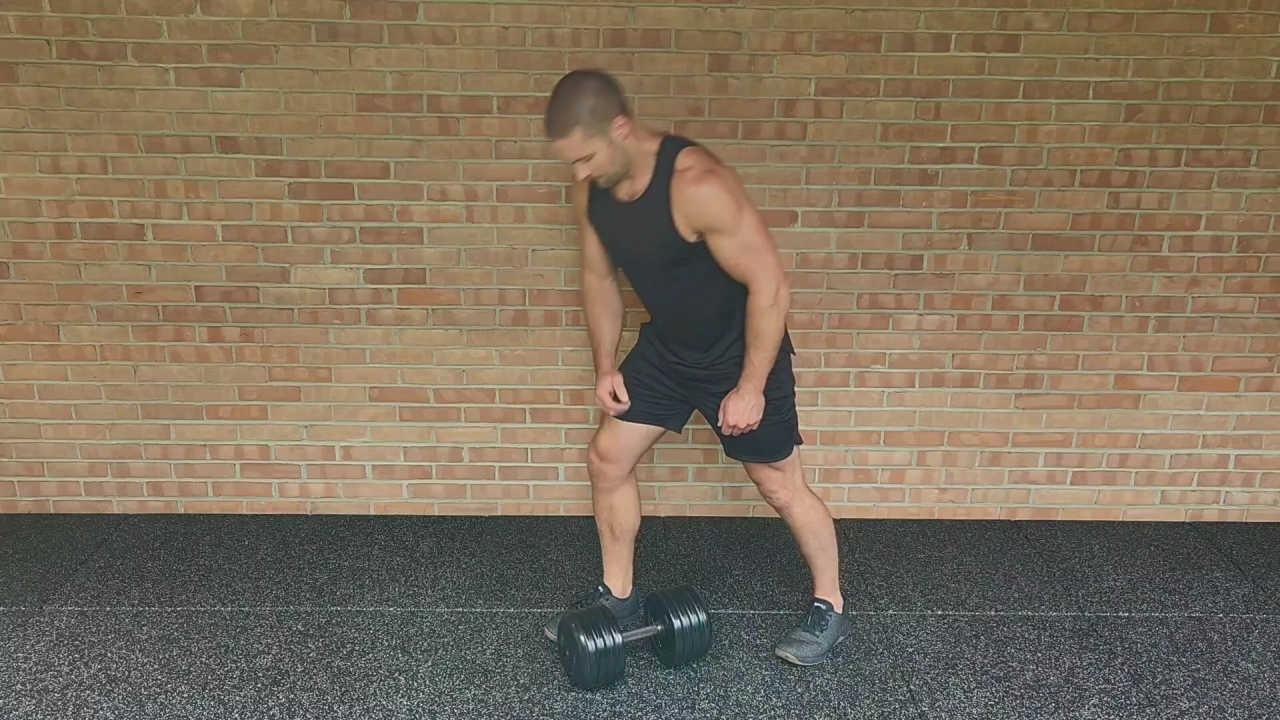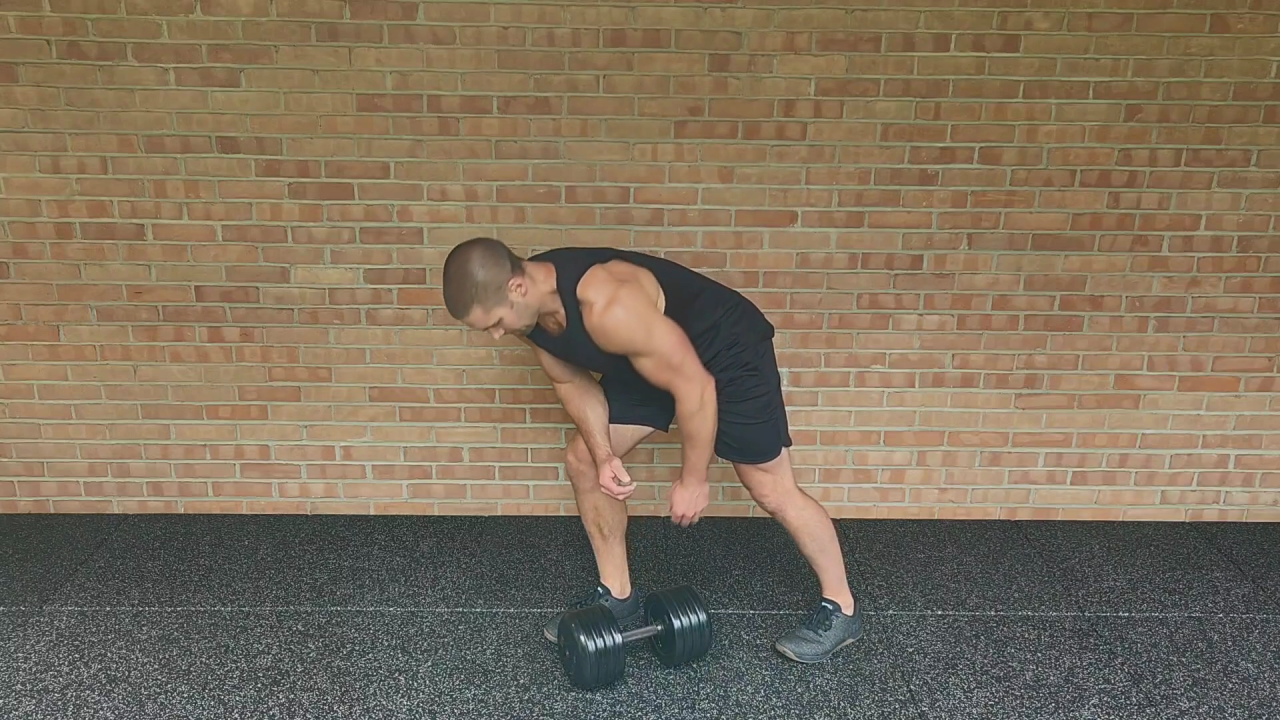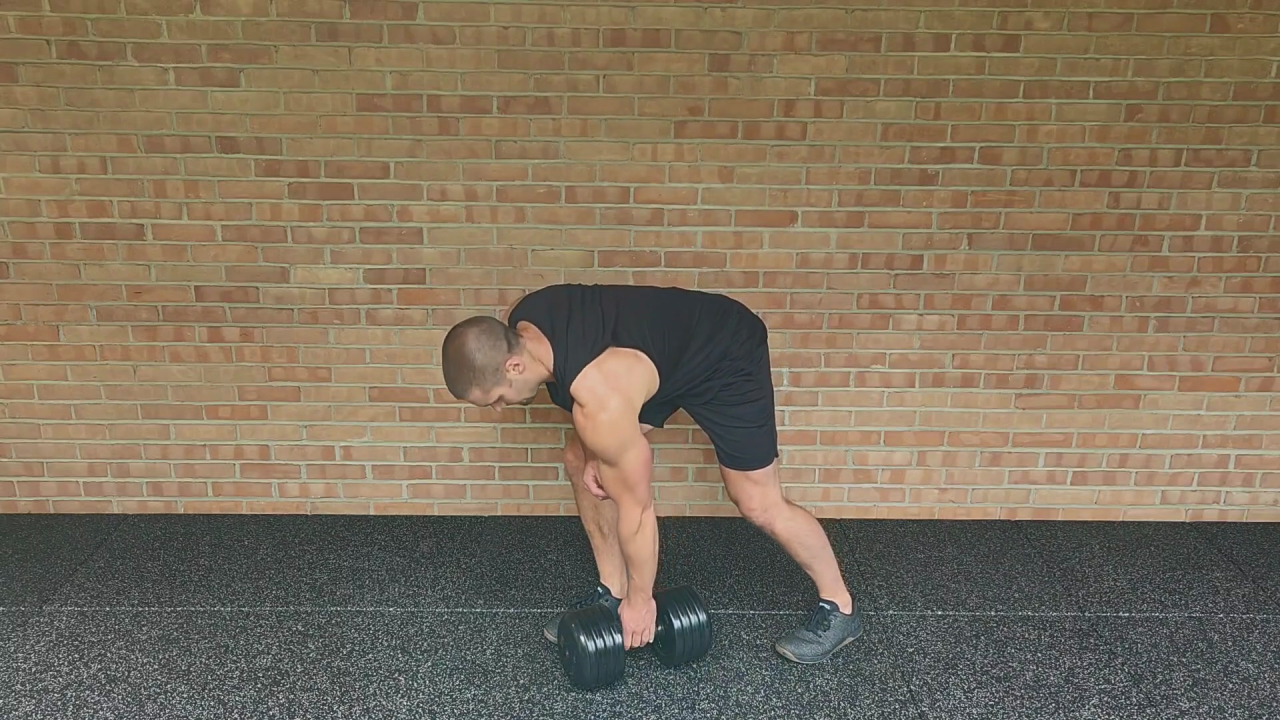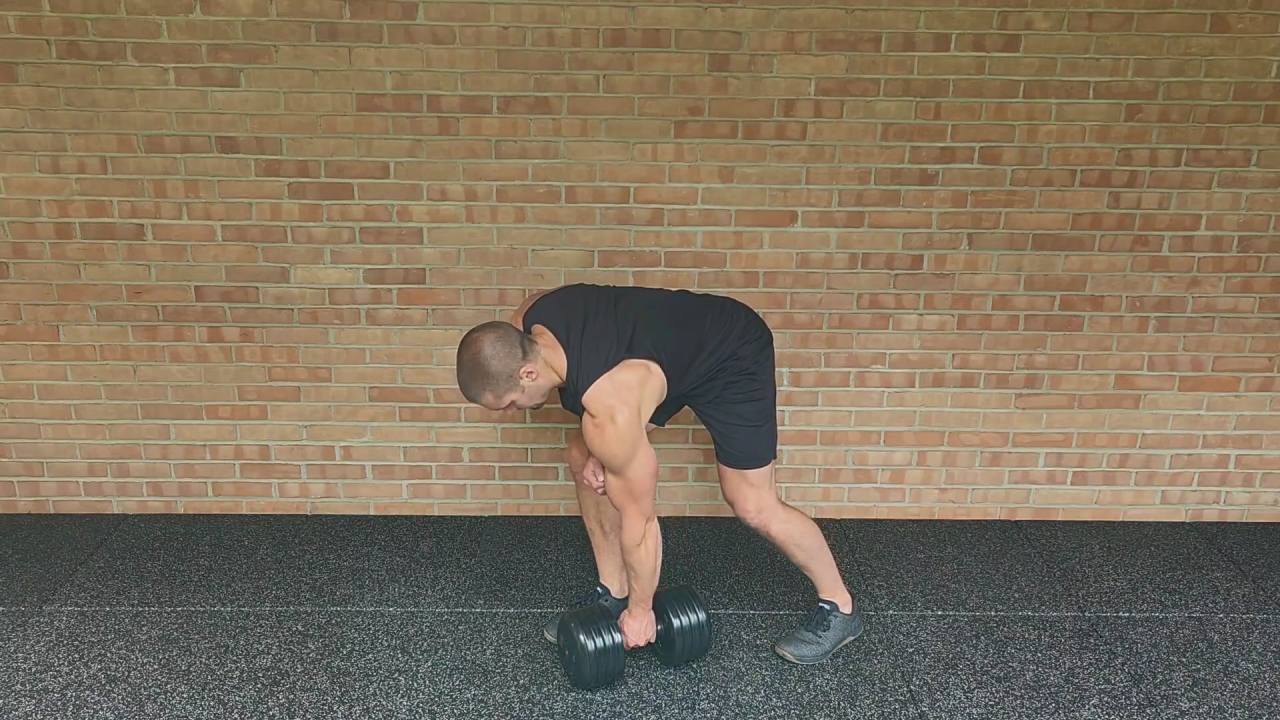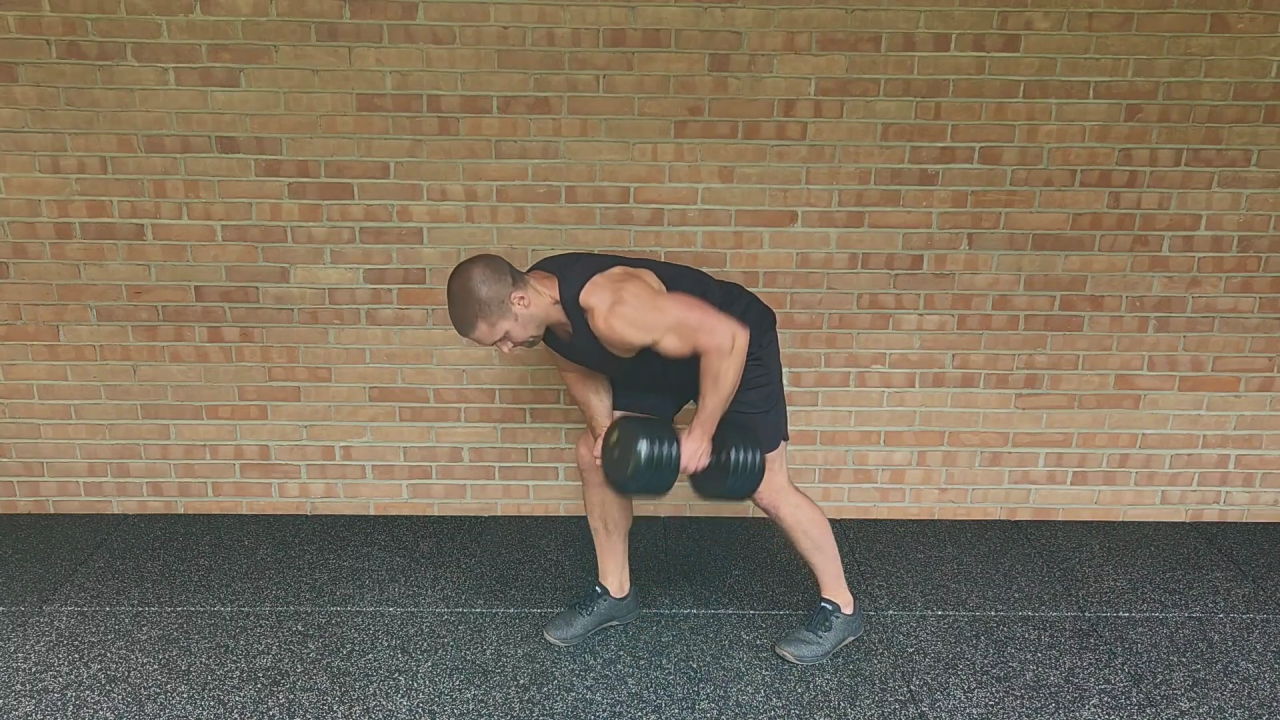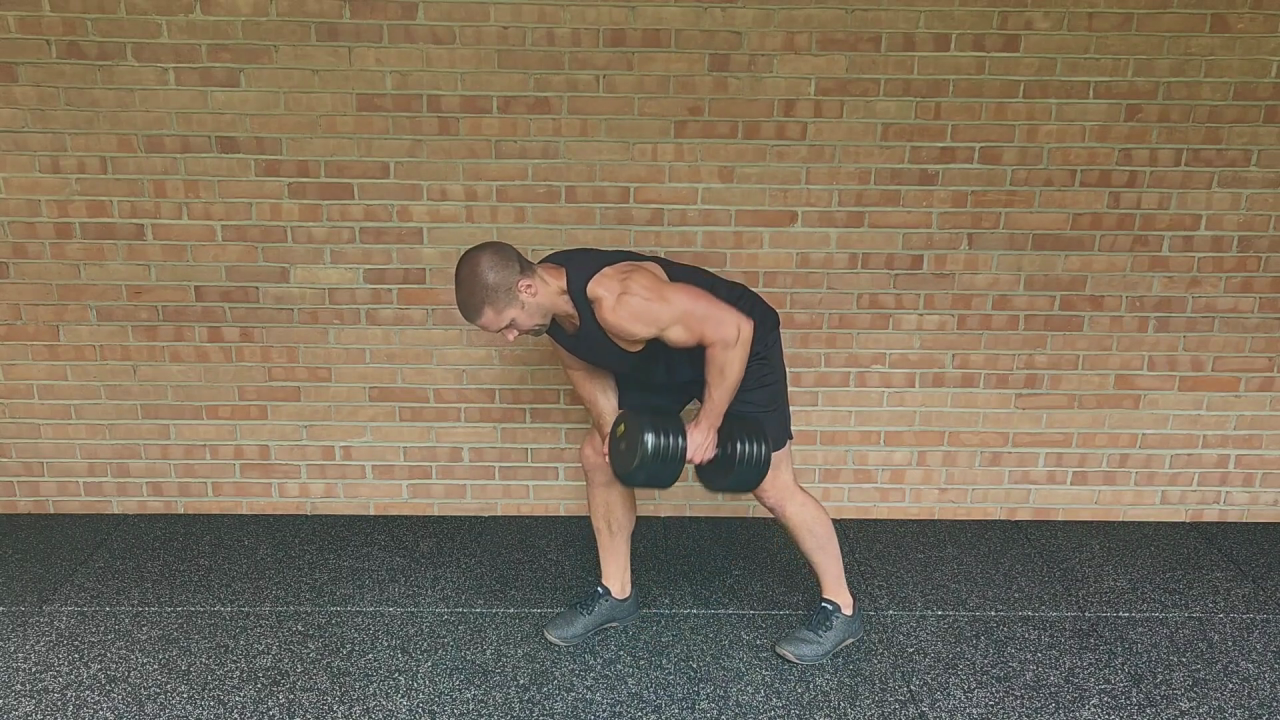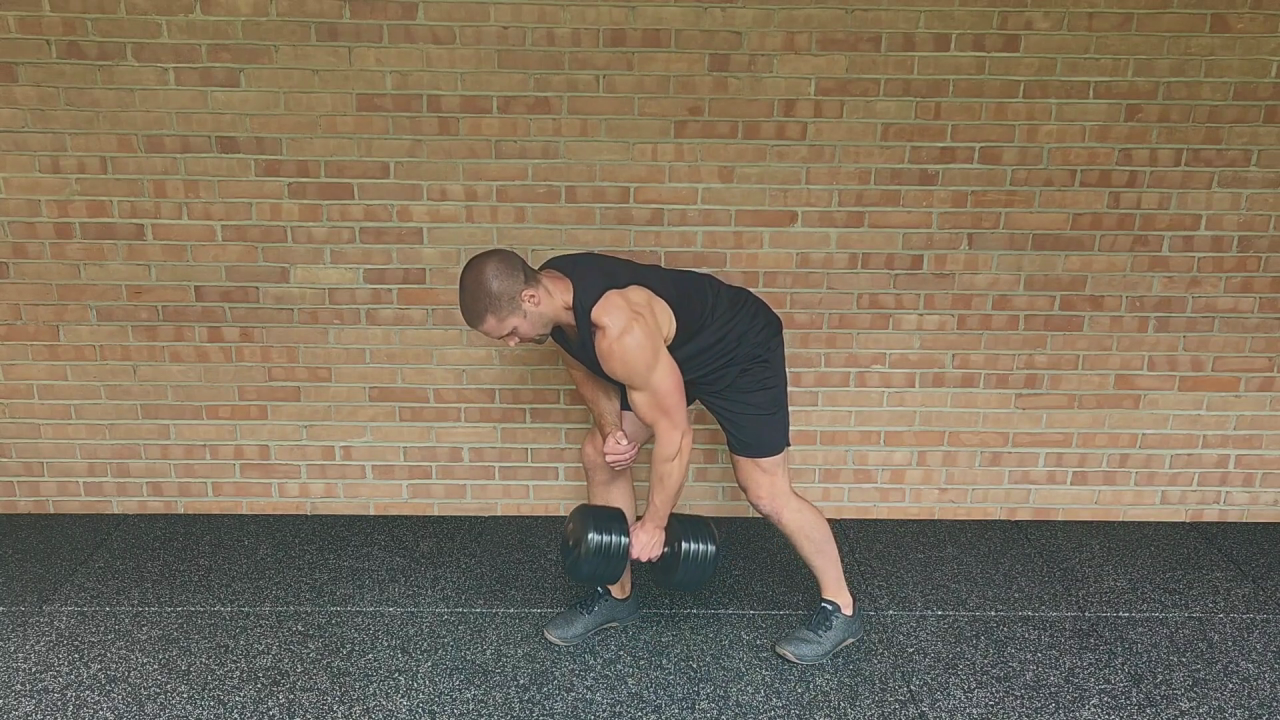
dt=0.5s
person 1, frame 1
left shoulder: (699, 186)
right shoulder: (592, 188)
left elbow: (770, 287)
right elbow: (598, 277)
left wrist: (750, 388)
right wrist: (605, 364)
left hip: (736, 351)
right hip: (665, 346)
left knee: (779, 485)
right knee: (607, 458)
left ankle: (829, 607)
right ankle: (617, 596)
person 1, frame 2
left shoulder: (606, 305)
right shoulder: (528, 300)
left elbow: (696, 384)
right elbow: (571, 380)
left wrist: (693, 478)
right wrist: (604, 453)
left hip: (728, 353)
right hip: (651, 357)
left knee: (772, 491)
right knee: (582, 461)
left ankle: (842, 608)
right ankle: (617, 595)
person 1, frame 3
left shoulder: (601, 398)
right shoulder: (516, 326)
left elbow: (636, 508)
left wrist: (641, 600)
right wrist: (593, 454)
left hip: (726, 358)
right hip: (666, 350)
left knee: (758, 503)
right knee: (579, 461)
left ankle: (840, 608)
right ankle: (612, 591)
person 1, frame 4
left shoulder: (610, 406)
right shoulder: (526, 327)
left elbow: (640, 519)
left wrist: (641, 611)
right wrist: (595, 450)
left hip: (732, 357)
right hip: (672, 345)
left knee: (752, 505)
right knee: (582, 458)
left ankle: (840, 608)
right ankle: (612, 593)
person 1, frame 5
left shoulder: (609, 311)
right shoulder: (538, 296)
left elbow: (727, 338)
right elbow: (578, 366)
left wrist: (700, 433)
right wrist: (602, 429)
left hip: (733, 343)
right hip: (663, 350)
left knee: (766, 488)
right knee: (593, 456)
left ankle: (840, 607)
right ankle: (615, 593)
person 1, frame 6
left shoulder: (617, 301)
right shoulder: (548, 296)
left elbow: (732, 330)
right elbow: (584, 365)
left wrist: (706, 425)
right wrist: (610, 429)
left hip: (738, 347)
right hip: (664, 351)
left knee: (772, 488)
right knee: (598, 456)
left ankle: (841, 608)
right ankle: (616, 594)
person 1, frame 7
left shoulder: (620, 331)
right shoulder: (552, 291)
left elbow: (674, 434)
right elbow: (585, 364)
left wrist: (654, 524)
right wrist: (610, 428)
left hip: (741, 349)
right hip: (672, 350)
left knee: (766, 493)
right knee: (598, 455)
left ankle: (841, 608)
right ankle: (616, 594)
